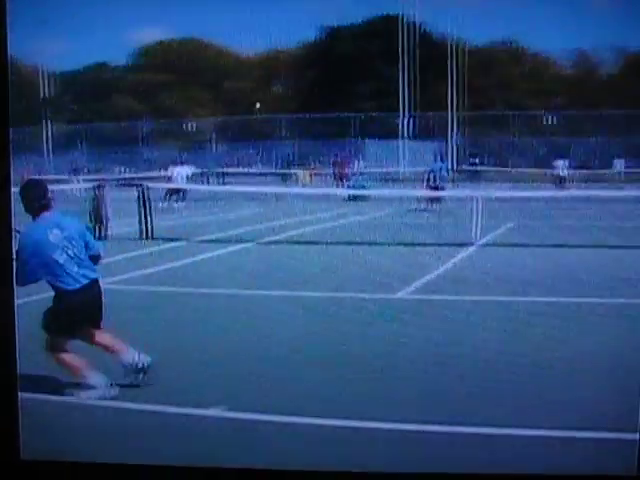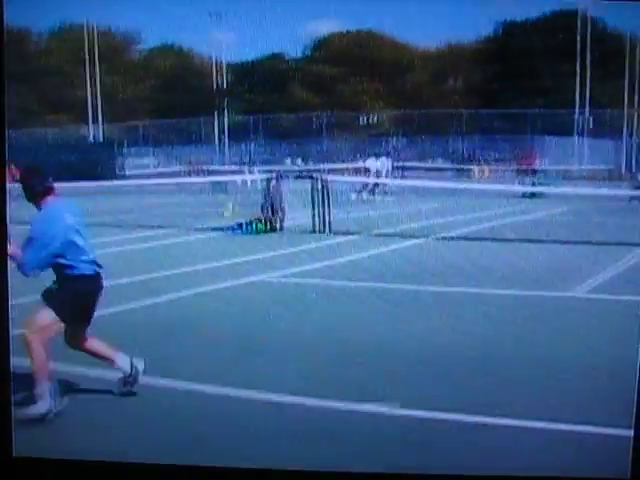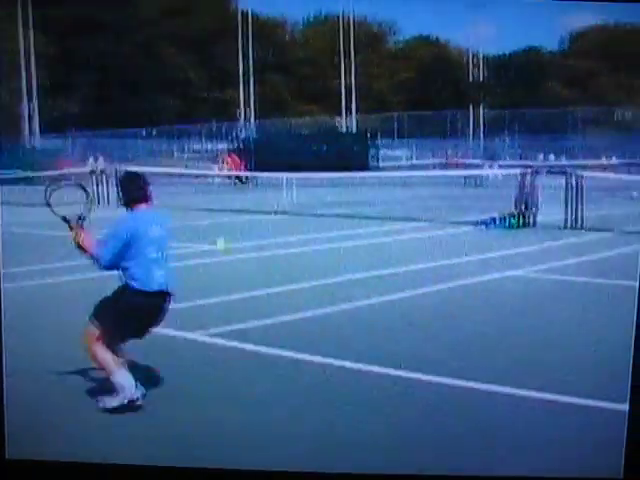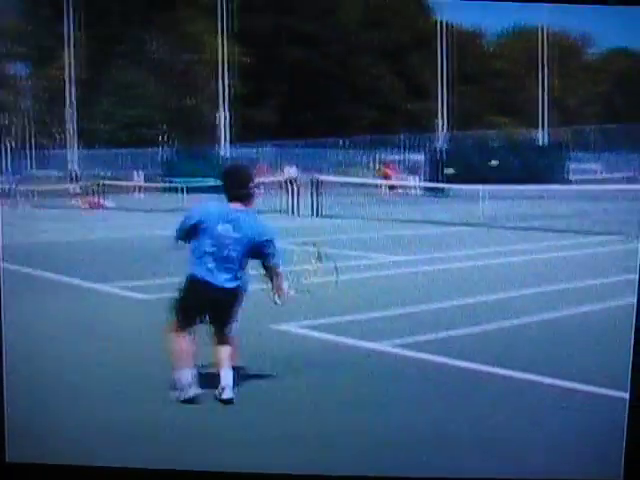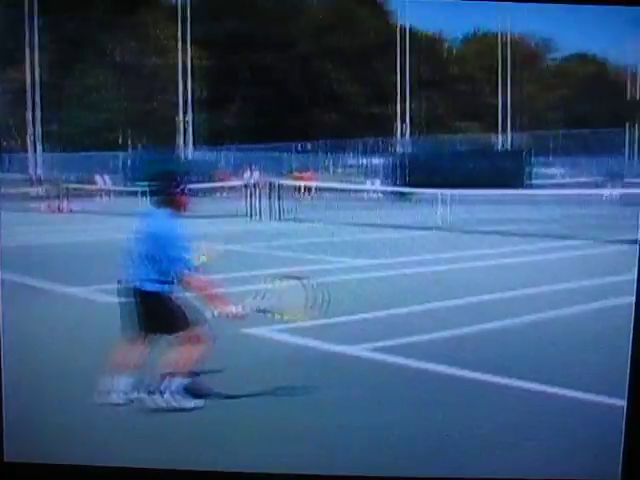
dt=0.4s
person 1, frame 1
left shoulder: (28, 237)
right shoulder: (72, 223)
left elbow: (22, 279)
right elbow: (96, 255)
left hip: (70, 298)
right hip: (92, 289)
left knee: (55, 346)
right knee: (90, 333)
left ankle: (100, 385)
right ankle: (134, 359)
person 1, frame 2
left shoulder: (44, 221)
right shoulder: (66, 208)
left elbow: (29, 266)
left wrist: (13, 252)
right wrist: (23, 250)
left hip: (78, 285)
right hip: (87, 279)
left knee: (33, 334)
right knee: (75, 338)
left ankle: (46, 398)
right ankle: (128, 365)
person 1, frame 3
left shoulder: (127, 223)
right shoulder: (160, 221)
left elbow: (104, 259)
left wrist: (85, 242)
right wrist: (94, 243)
left hip: (137, 296)
right hip: (159, 300)
left knee: (93, 339)
right knee: (109, 341)
left ankle: (127, 387)
right ankle: (128, 389)
person 1, frame 4
left shoulder: (205, 211)
right shoulder: (259, 229)
left elbow: (181, 235)
right elbow: (271, 265)
right wrist: (278, 284)
left hip: (198, 285)
right hip: (230, 293)
left knee: (179, 331)
right knee: (223, 336)
left ankle: (187, 383)
right ankle: (226, 385)
person 1, frame 5
left shoulder: (151, 218)
right shoulder: (169, 227)
right elbow: (187, 276)
right wrist: (221, 302)
left hip: (134, 291)
right hip: (154, 295)
left knee: (136, 341)
right knee: (197, 340)
left ankle: (115, 387)
right ankle: (167, 391)
